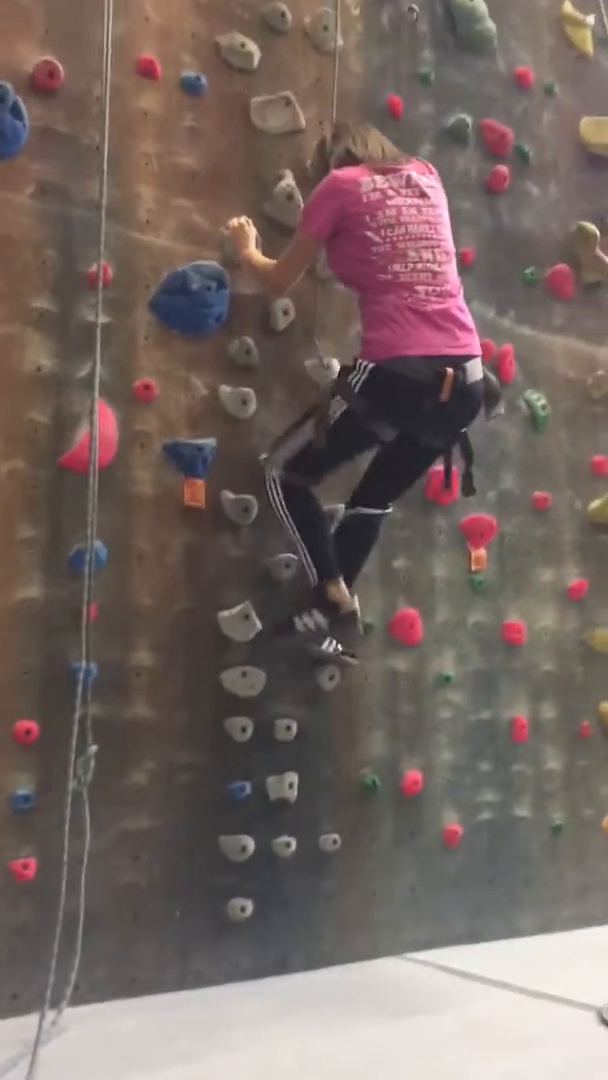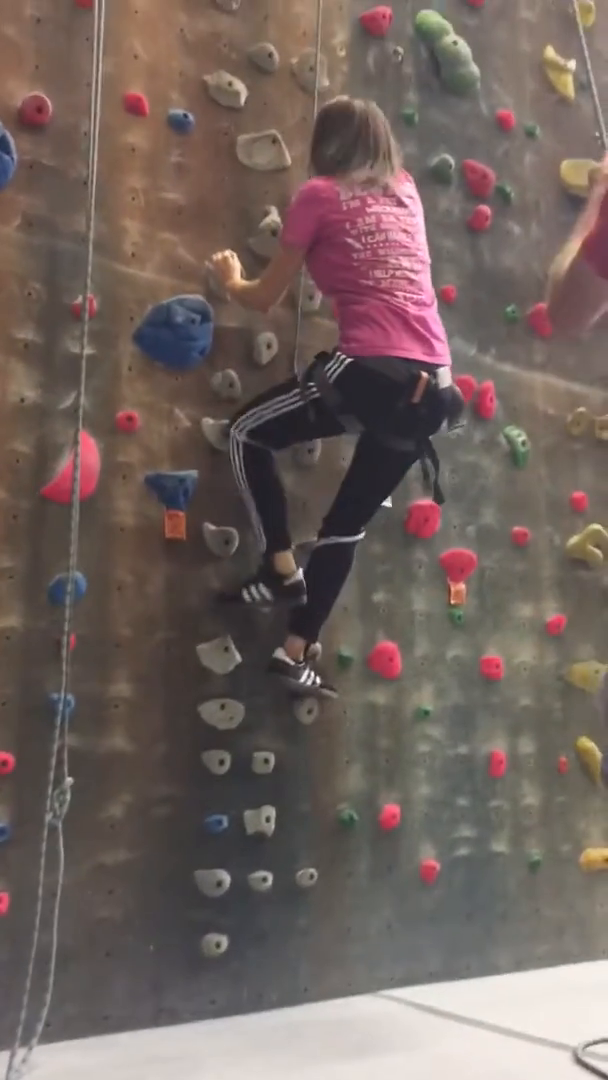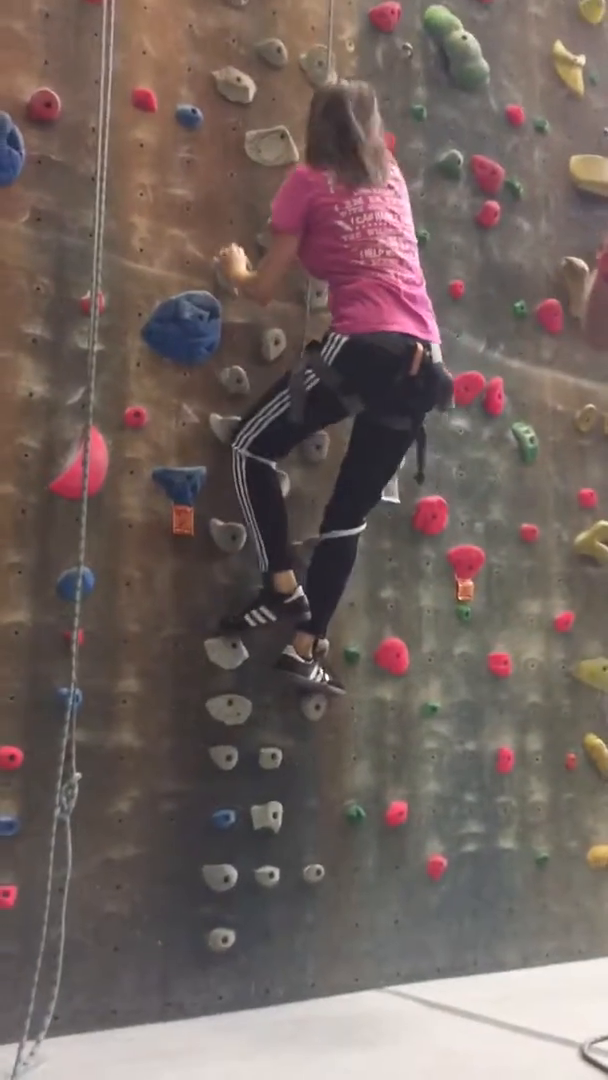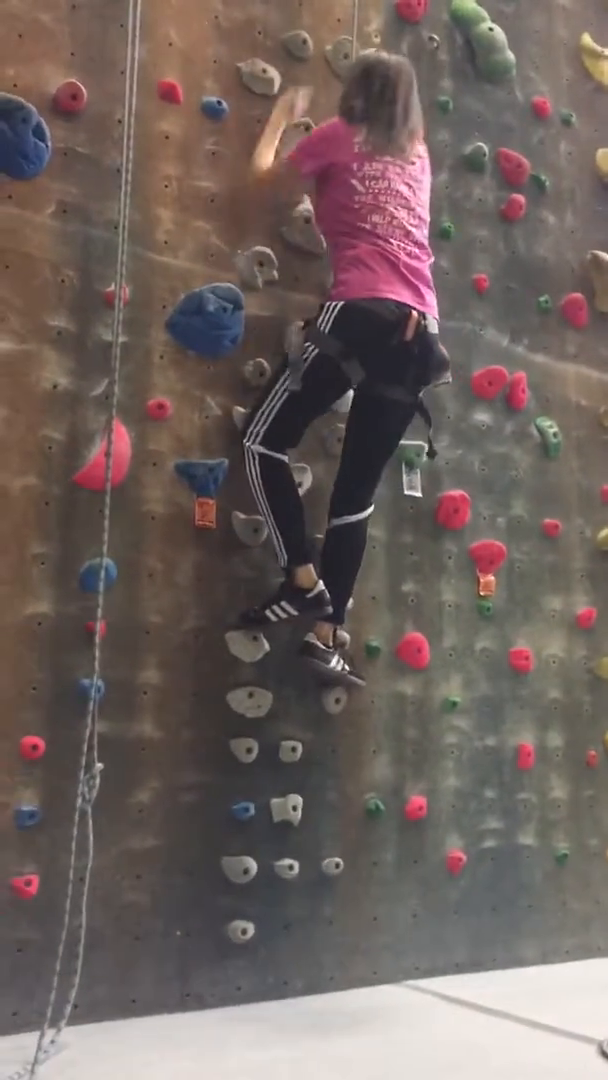
dt=0.3s
person 1, frame 1
left shoulder: (340, 184)
right shoulder: (426, 176)
left elbow: (281, 280)
left wrist: (247, 251)
left hip: (395, 372)
right hip: (464, 377)
left knee: (287, 473)
right knee: (374, 499)
left ankle: (335, 598)
right ankle: (328, 621)
person 1, frame 2
left shoulder: (319, 194)
right shoulder: (404, 189)
left elbow: (266, 297)
left wrist: (231, 280)
left hip: (369, 371)
right hip: (431, 383)
left knee: (248, 434)
right knee: (347, 524)
left ankle: (282, 568)
right ankle: (299, 650)
person 1, frame 3
left shoulder: (307, 182)
right shoulder: (391, 176)
left elbow: (264, 289)
left wrist: (233, 270)
left hip: (363, 348)
right hip: (422, 360)
left knee: (250, 447)
right knee: (350, 511)
left ankle: (283, 586)
right ankle: (307, 645)
person 1, frame 4
left shoulder: (337, 137)
right shoulder: (417, 155)
left elbow: (265, 171)
left wrist: (279, 117)
left hip: (360, 317)
right hip: (418, 331)
left knee: (263, 440)
right knee: (357, 491)
left ankle: (304, 583)
right ankle: (328, 633)
